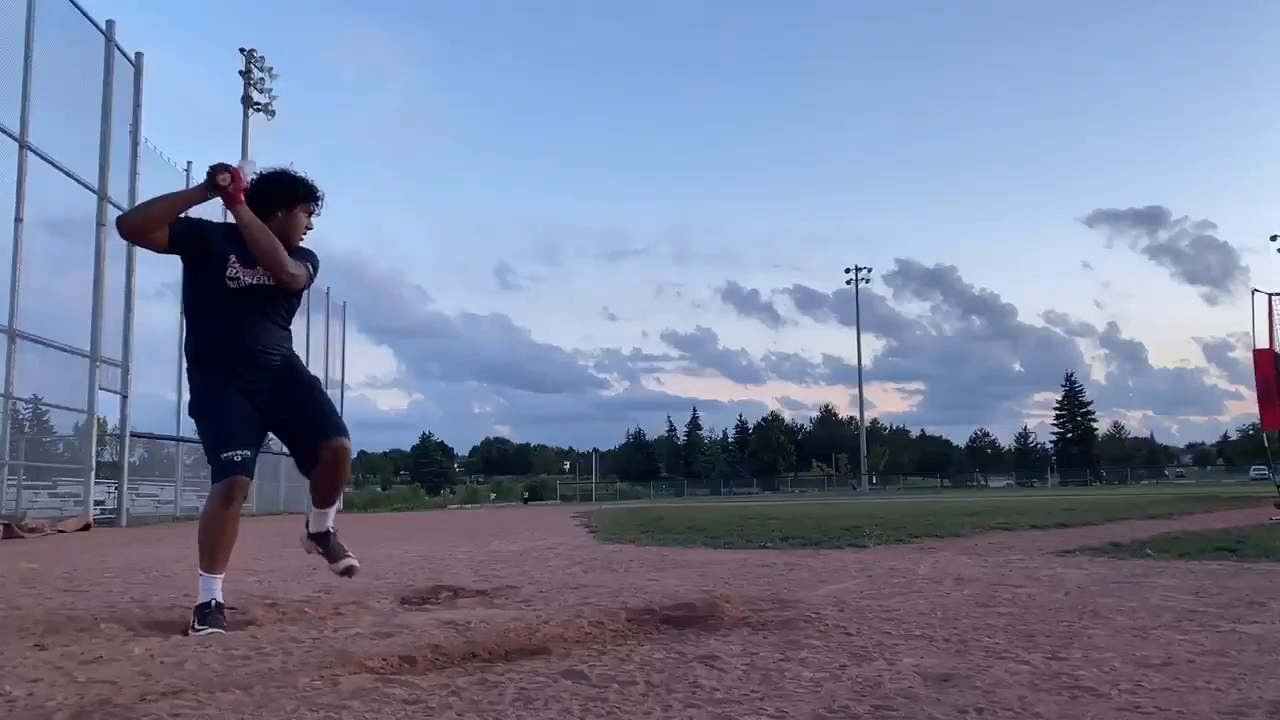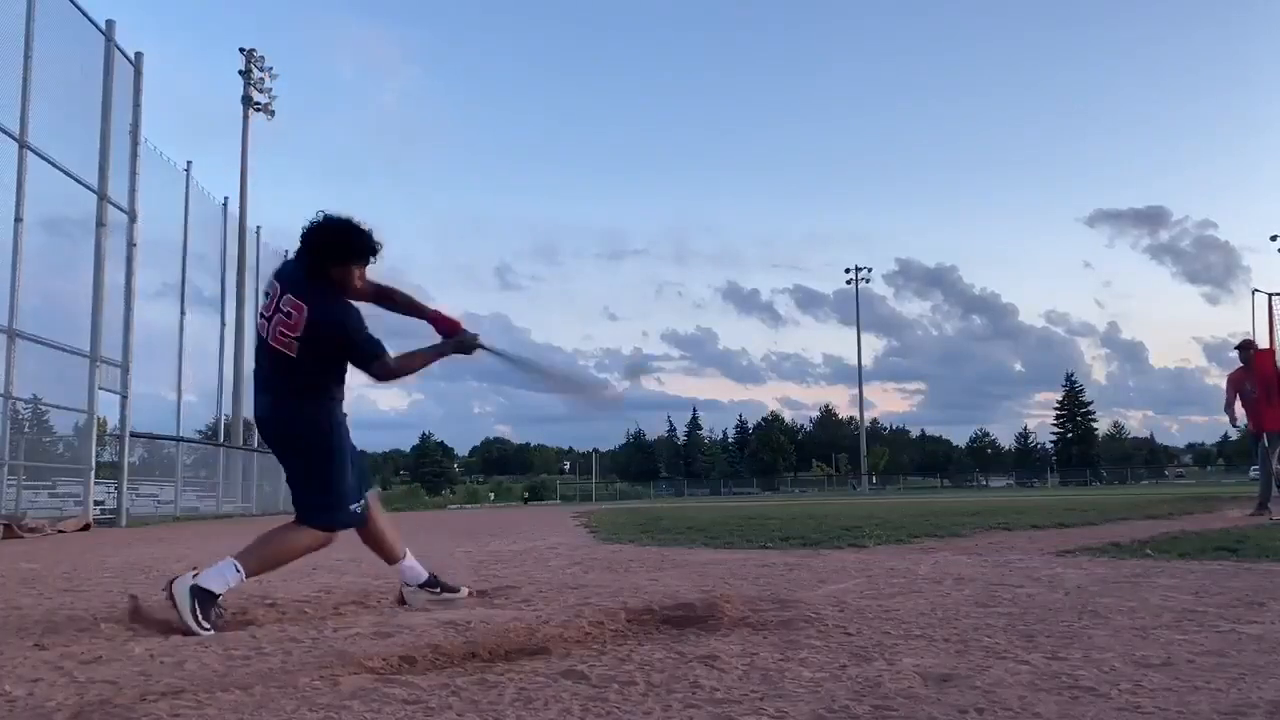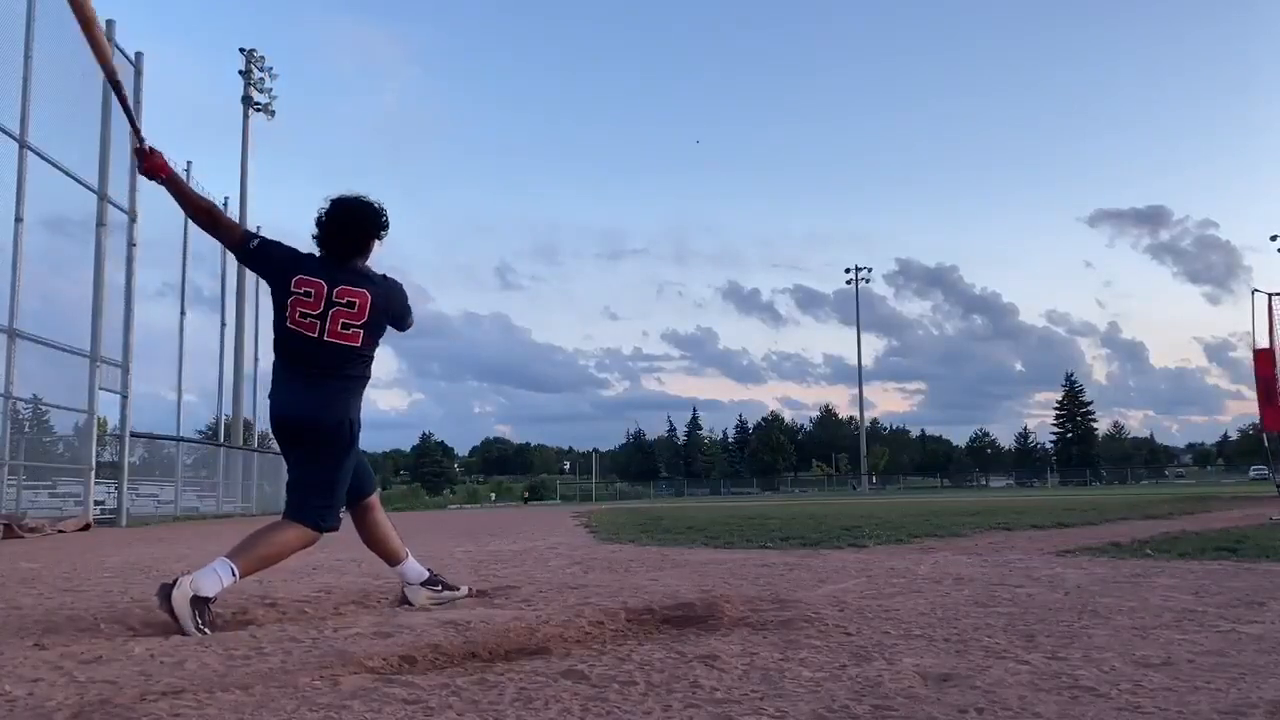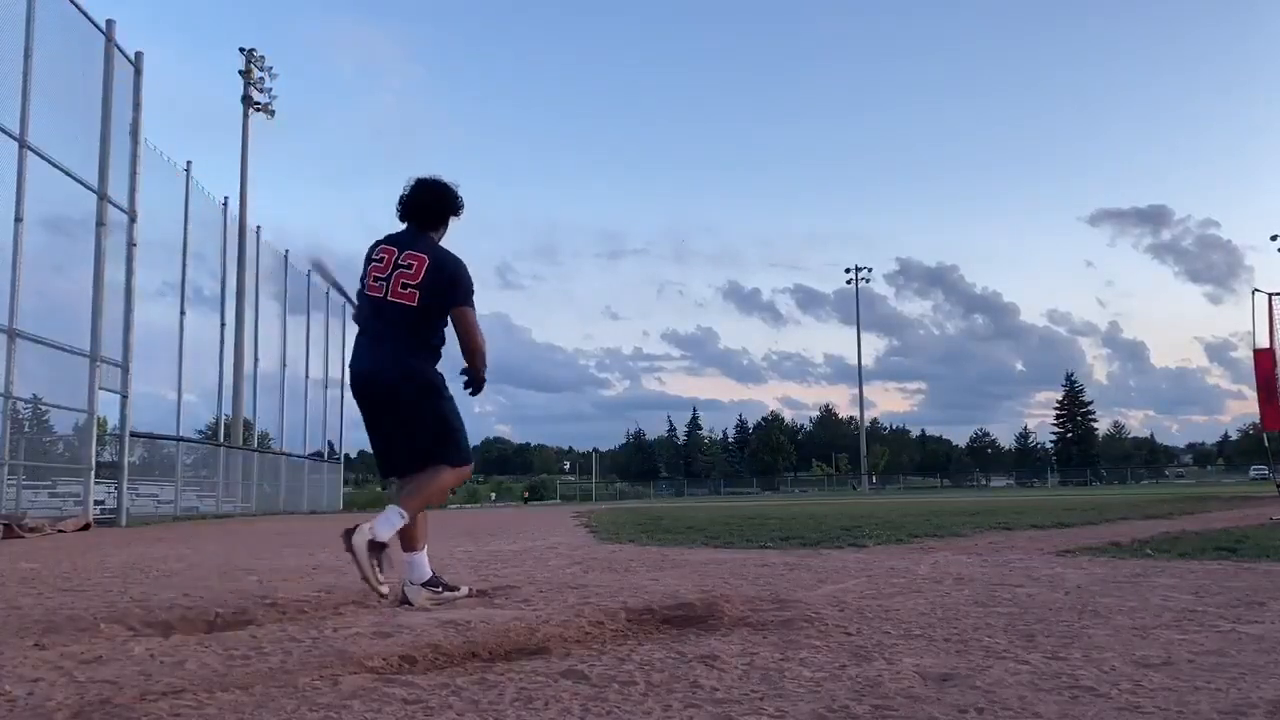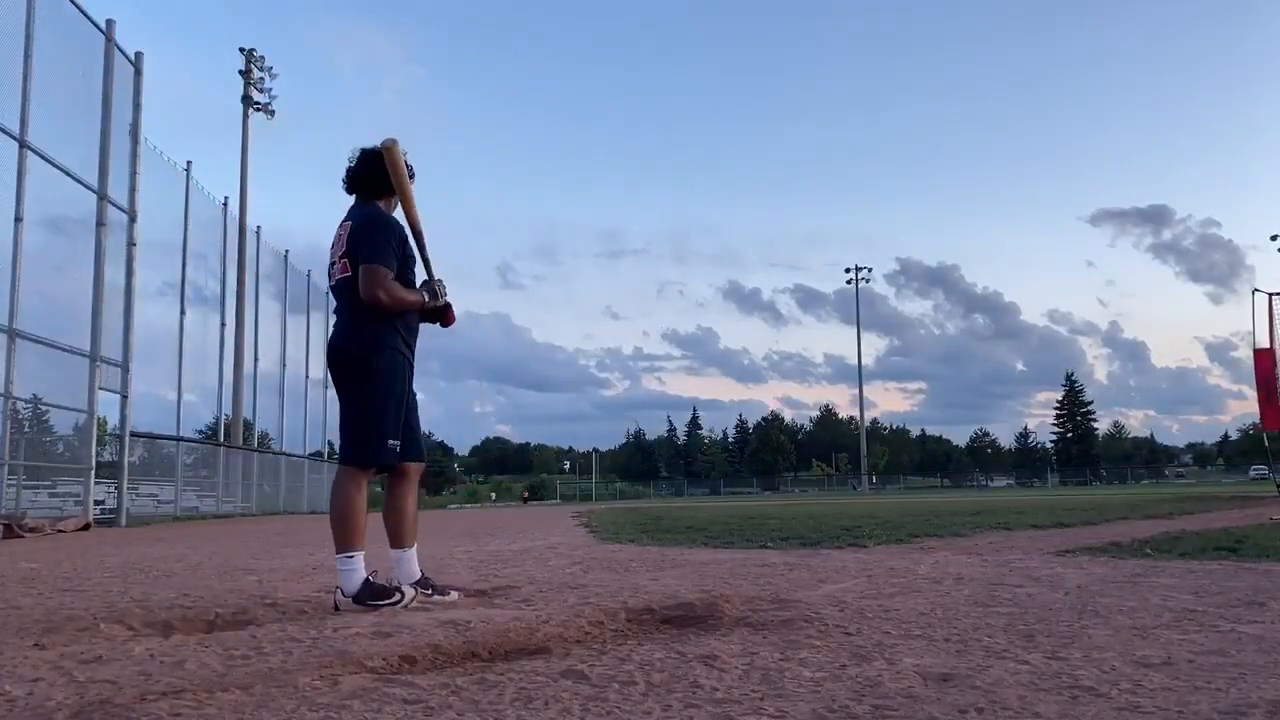
dt=1s
person 1, frame 1
left shoulder: (301, 260)
right shoulder: (206, 237)
left elbow: (284, 273)
right elbow: (130, 226)
left wrist: (237, 203)
right wrist: (202, 191)
left hip: (281, 374)
right hip: (220, 383)
left knee: (336, 447)
right knee: (233, 482)
left ankle: (320, 530)
right ankle: (209, 599)
person 1, frame 2
left shoulder: (294, 271)
right shoulder: (329, 311)
left elbow: (369, 290)
right elbow: (386, 371)
left wrist: (435, 317)
right wrist: (447, 347)
left hip: (284, 409)
right hip: (307, 419)
left knee: (360, 500)
right knee: (322, 524)
left ankle: (416, 579)
right ankle: (204, 586)
person 1, frame 3
left shoulder: (289, 266)
right shoulder: (387, 292)
left elbow: (218, 224)
right elbow: (405, 321)
left wrist: (164, 175)
left hip: (288, 410)
right hip: (333, 418)
left knee: (365, 499)
right knee: (307, 521)
left ankle: (419, 581)
right ankle: (199, 586)
person 1, frame 4
left shoulder: (378, 250)
right shoulder: (447, 265)
right elbow: (470, 334)
right wrist: (477, 372)
left hip: (365, 373)
right hip: (410, 375)
left knee: (413, 473)
right knee: (456, 464)
left ankle: (420, 579)
right ankle: (375, 532)
person 1, frame 5
left shoulder: (350, 226)
right shoulder: (380, 224)
right elbow: (377, 293)
left wrist: (427, 306)
right wrist: (426, 298)
left hip: (383, 357)
right hip: (372, 356)
left knee: (407, 466)
right knee: (358, 464)
left ankle: (408, 578)
right ankle: (352, 584)
